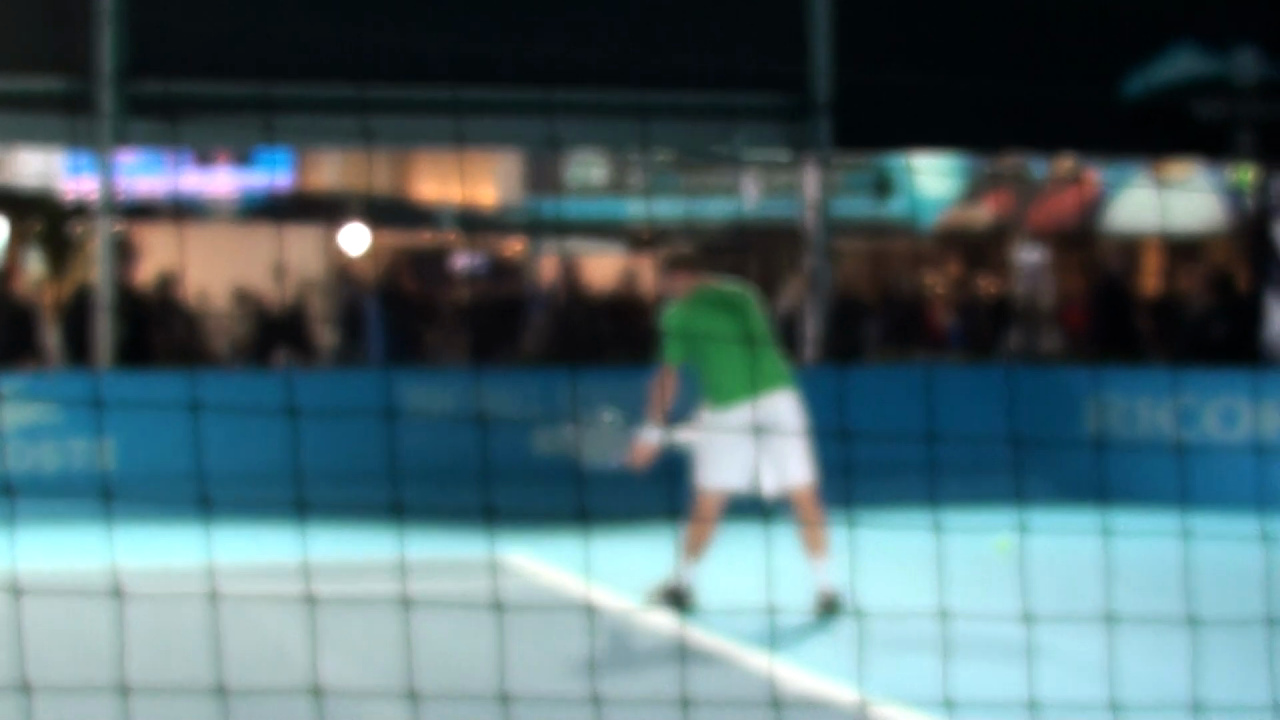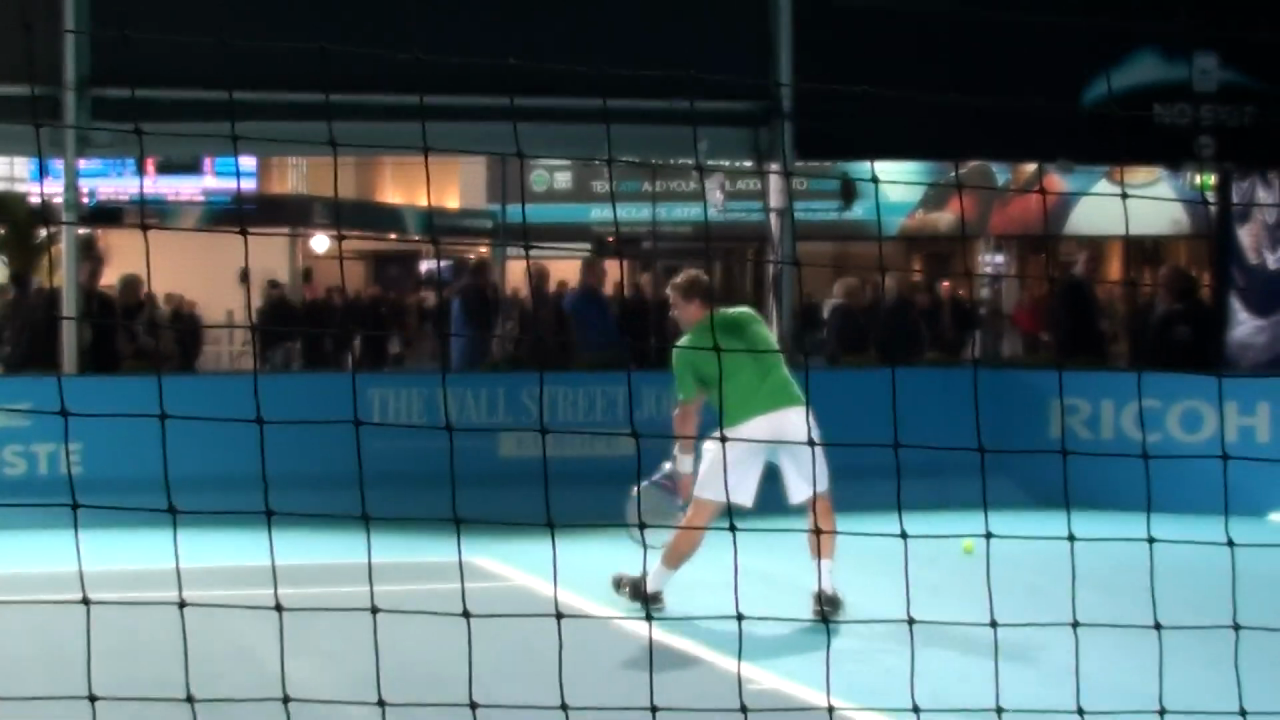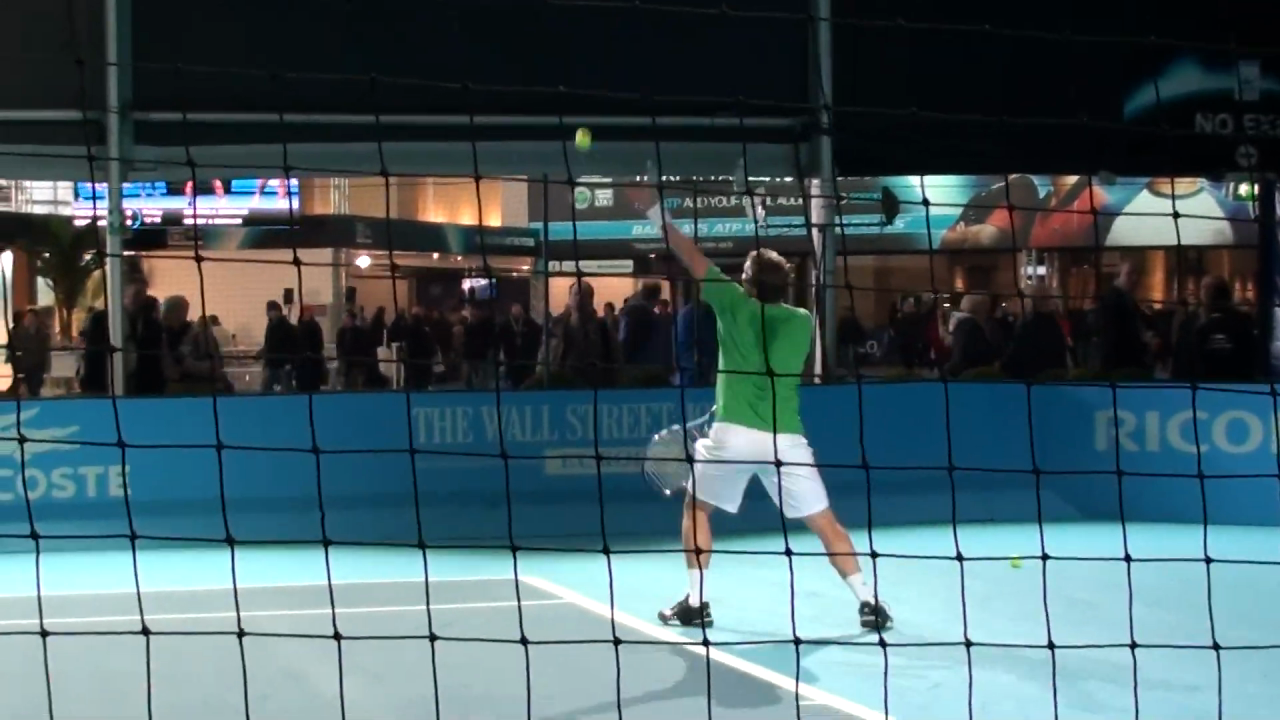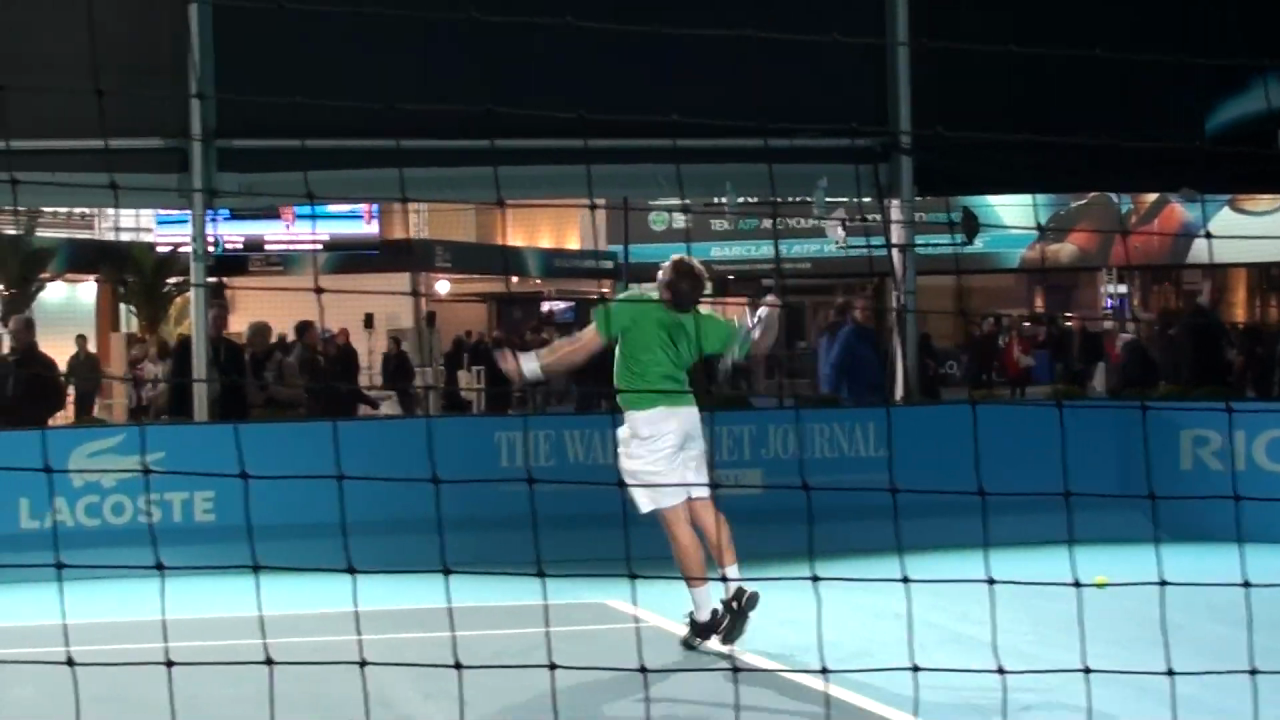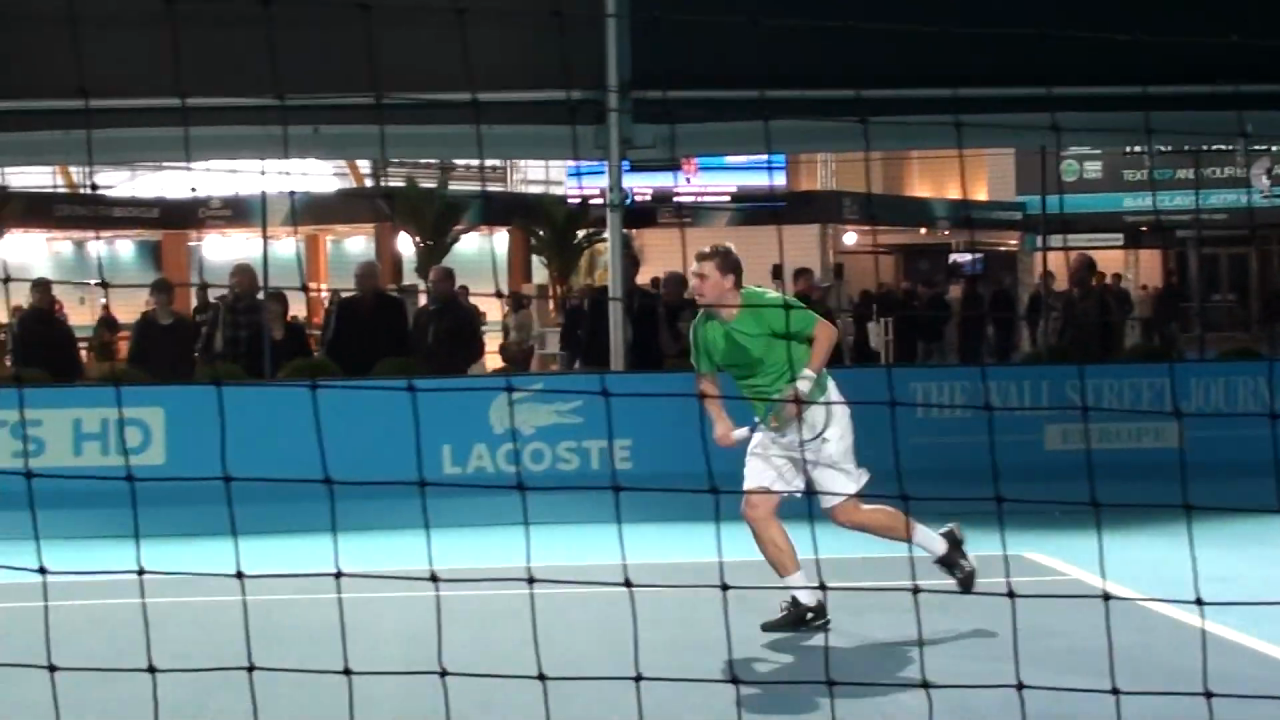
dt=0.7s
person 1, frame 1
left shoulder: (678, 312)
right shoulder: (743, 294)
left elbow: (667, 377)
left wrist: (652, 432)
left hip: (730, 409)
right hip: (778, 397)
left knee: (708, 502)
right knee: (804, 496)
left ankle: (680, 586)
right ankle: (825, 588)
person 1, frame 2
left shoulder: (687, 348)
right shoulder: (747, 317)
left elbow: (688, 413)
left wrist: (684, 465)
right wrist: (696, 405)
left hip: (743, 427)
right hip: (793, 415)
left knee: (700, 511)
right knee: (820, 504)
left ankle: (651, 587)
right ankle: (825, 592)
person 1, frame 3
left shoulder: (735, 306)
right shoulder: (802, 321)
left elbow: (692, 258)
left wrist: (656, 211)
left hip: (733, 435)
right hip: (784, 440)
left knee: (695, 509)
right knee: (824, 523)
left ankle: (696, 602)
right ankle: (868, 602)
person 1, frame 4
left shoulder: (634, 306)
right shoulder: (701, 324)
left elbow: (578, 350)
right elbow: (759, 343)
left wrist: (527, 364)
right wrist: (767, 314)
left hip: (648, 422)
right hip: (682, 418)
left knee: (674, 520)
right knee: (702, 508)
left ankle: (705, 613)
right ankle: (735, 589)
person 1, frame 5
left shoulder: (772, 306)
right shoulder: (703, 328)
left elbow: (826, 331)
right elbow: (706, 381)
left wrist: (804, 384)
right wrist: (719, 419)
left hip: (819, 412)
right hip: (773, 426)
left knee: (846, 513)
right knee: (756, 511)
left ankle: (944, 547)
right ankle: (807, 603)
